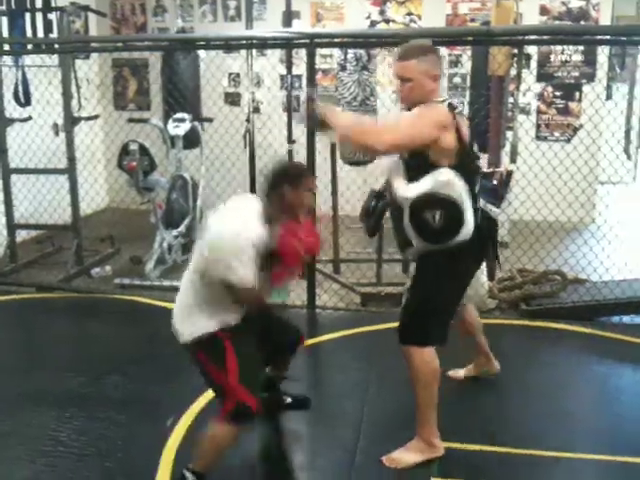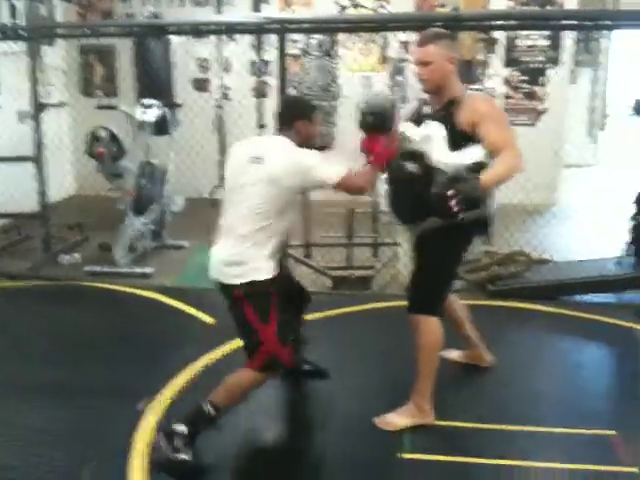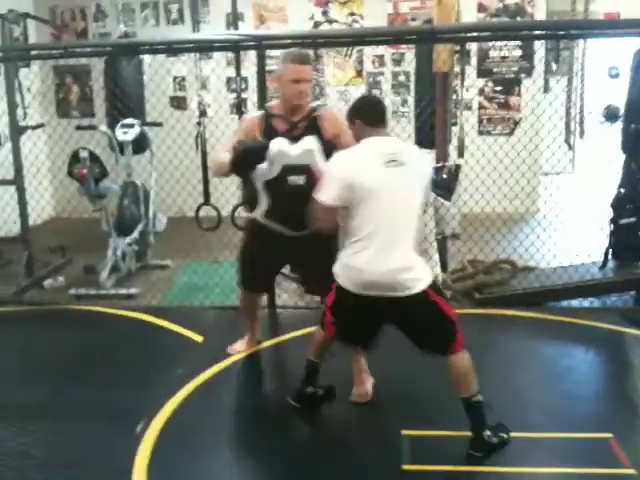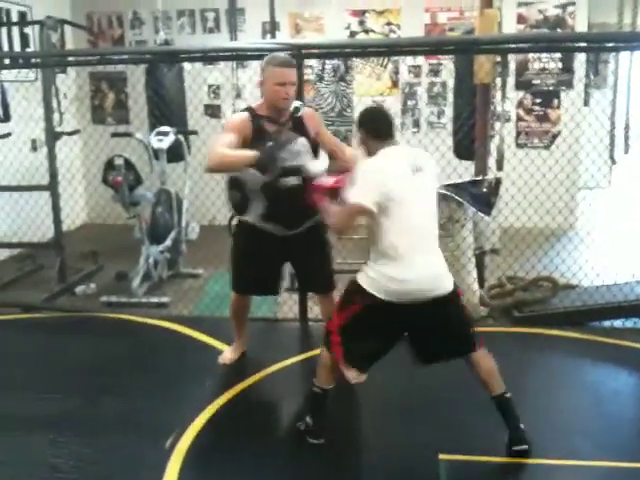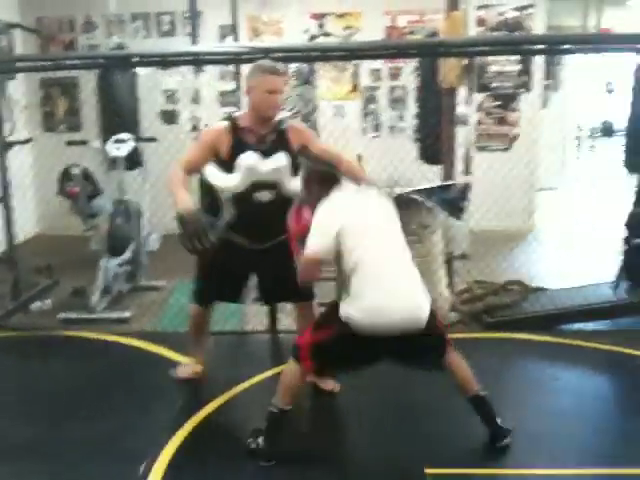
dt=1s
person 1, frame 1
left shoulder: (435, 117)
right shoulder: (433, 117)
left elbow: (379, 139)
right elbow: (419, 172)
left wrist: (326, 112)
left hip: (455, 244)
left knee: (416, 335)
right knee: (449, 300)
left ankle: (428, 439)
right ankle: (485, 361)
person 1, frame 2
left shoulder: (476, 106)
right shoulder: (427, 107)
left elbow: (511, 157)
left wrist: (478, 185)
left hip: (450, 219)
left knee: (423, 305)
right knee: (437, 292)
left ankle: (421, 405)
right ankle: (477, 351)
person 1, frame 3
left shoulder: (327, 119)
right shoulder: (255, 122)
right elbow: (220, 164)
right wrist: (235, 160)
left hip: (313, 227)
right hip: (268, 226)
right knee: (249, 286)
left ankle: (361, 369)
right ankle: (252, 335)
person 1, frame 4
left shoulder: (307, 117)
right shoulder: (241, 122)
left elbow: (337, 149)
right elbow: (214, 159)
left wrist: (354, 164)
right wrist: (259, 156)
left hip: (306, 225)
right hip: (258, 228)
left knee: (325, 290)
right knee: (242, 290)
right ankle: (239, 341)
person 1, frame 5
left shoulder: (293, 132)
right shoulder: (221, 133)
left elbow: (332, 158)
right elbow: (180, 170)
left wrist: (365, 181)
right wrist: (185, 208)
left hip: (278, 238)
right hip: (229, 238)
left knee: (303, 300)
right knee: (203, 300)
right ankle: (195, 356)
person 2, frame 1
left shoulder: (251, 206)
right shoulder: (236, 233)
left elbow: (258, 260)
right elbow: (250, 300)
left hip: (229, 309)
right hip: (207, 323)
left knee: (286, 341)
right knee: (239, 407)
left ankle: (271, 393)
person 2, frame 2
left shoulder: (243, 149)
right shoulder: (300, 160)
right elbow: (356, 184)
right wrist: (378, 157)
left hip: (234, 259)
right hip: (246, 272)
left knee: (297, 302)
right knee: (268, 362)
left ankle: (293, 360)
right ankle: (183, 431)
person 2, frame 3
left shoulder: (344, 162)
right shoulder: (422, 159)
left elbow: (323, 223)
left hip: (354, 275)
right hip: (408, 278)
left knee: (333, 325)
right knee: (453, 344)
left ankle: (308, 387)
right ankle: (481, 433)
person 2, frame 4
left shoulder: (372, 170)
right shoulder: (425, 161)
left elbow: (341, 224)
left wrist: (324, 200)
left hip: (387, 285)
right hip: (436, 282)
left knee: (335, 339)
right knee: (472, 347)
left ankle: (315, 419)
right ankle: (514, 430)
person 2, frame 5
left shoulder: (327, 211)
right shoulder: (379, 199)
left elbow: (306, 275)
left wrist: (303, 242)
left hip: (365, 315)
right hip: (414, 308)
left knee: (303, 355)
right knee: (445, 350)
left ankle: (269, 440)
right ankle: (494, 427)
